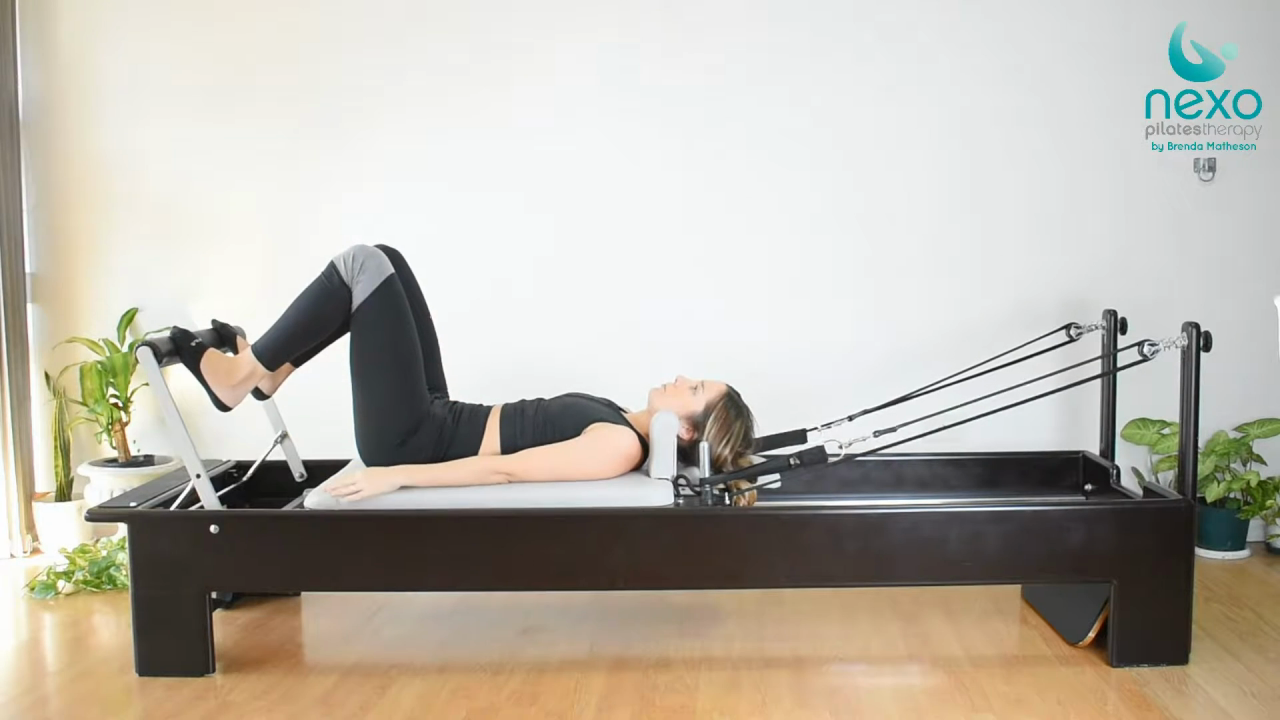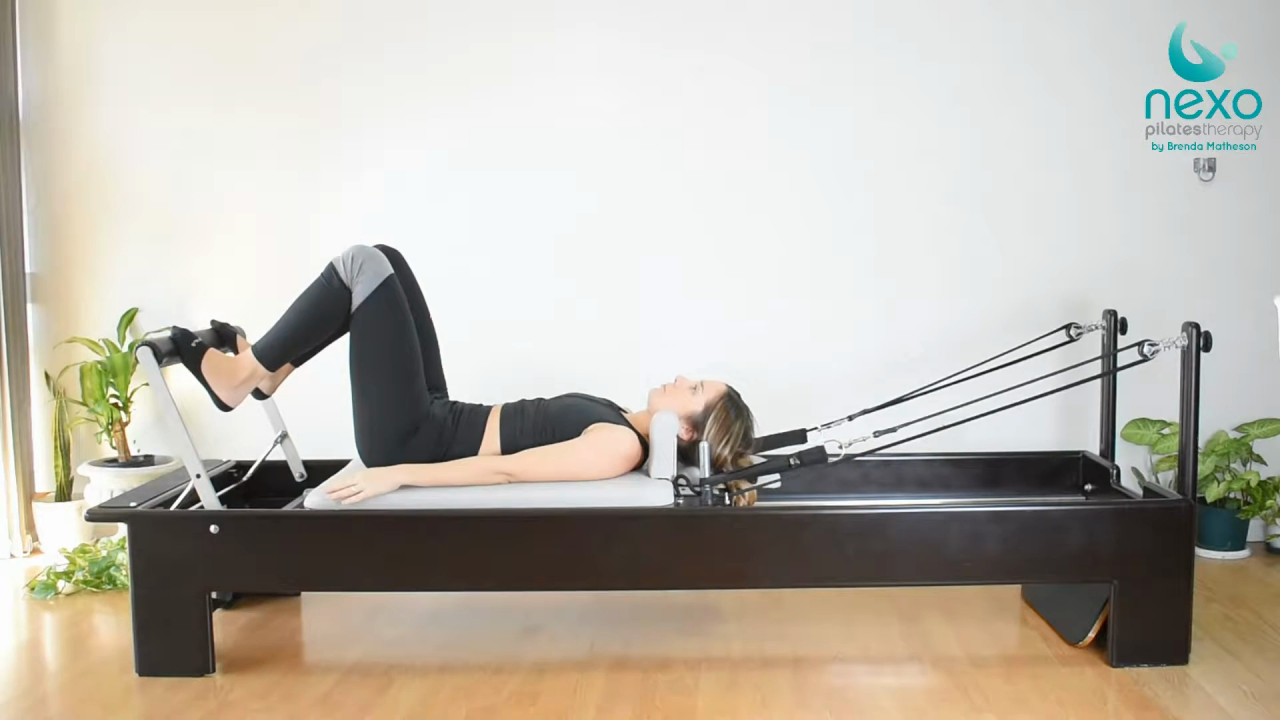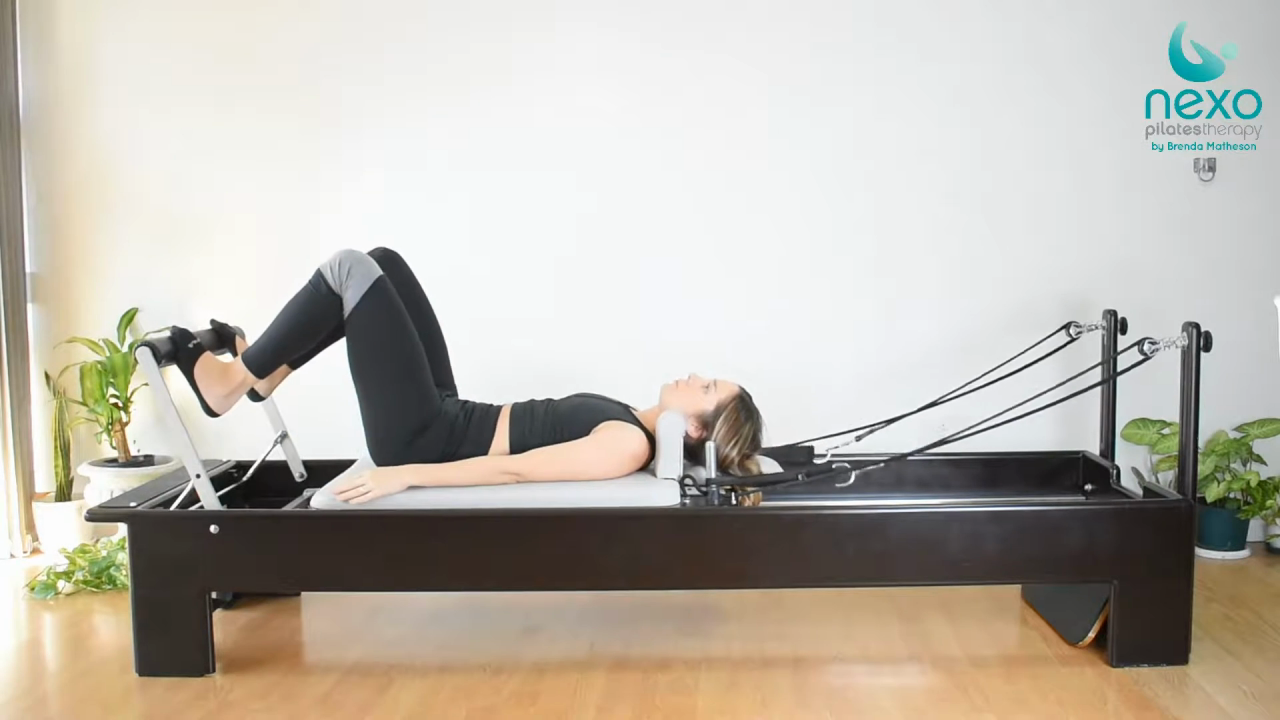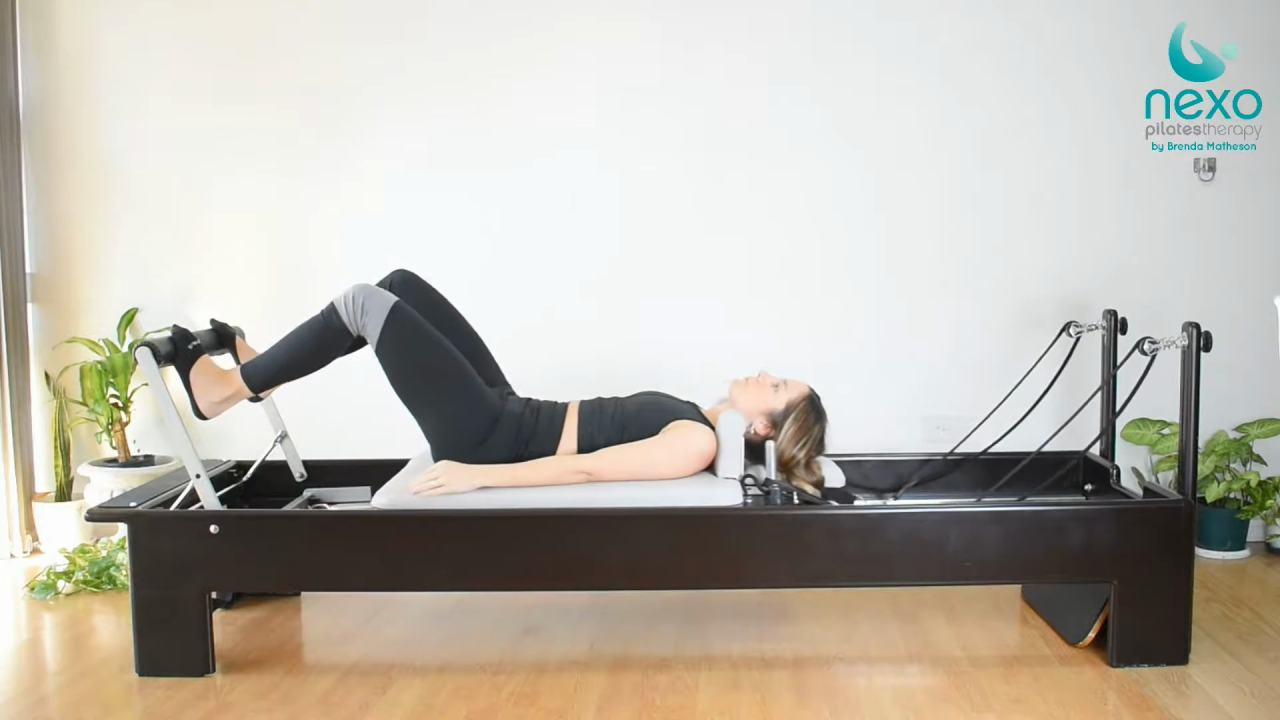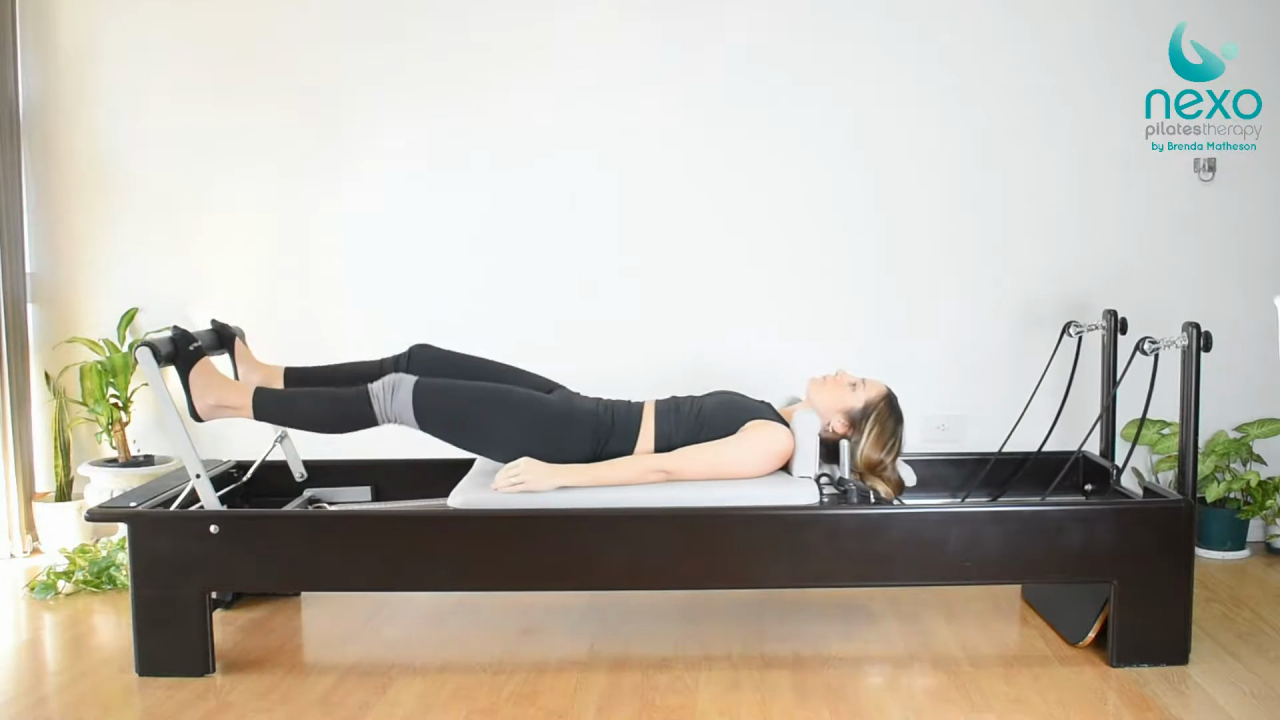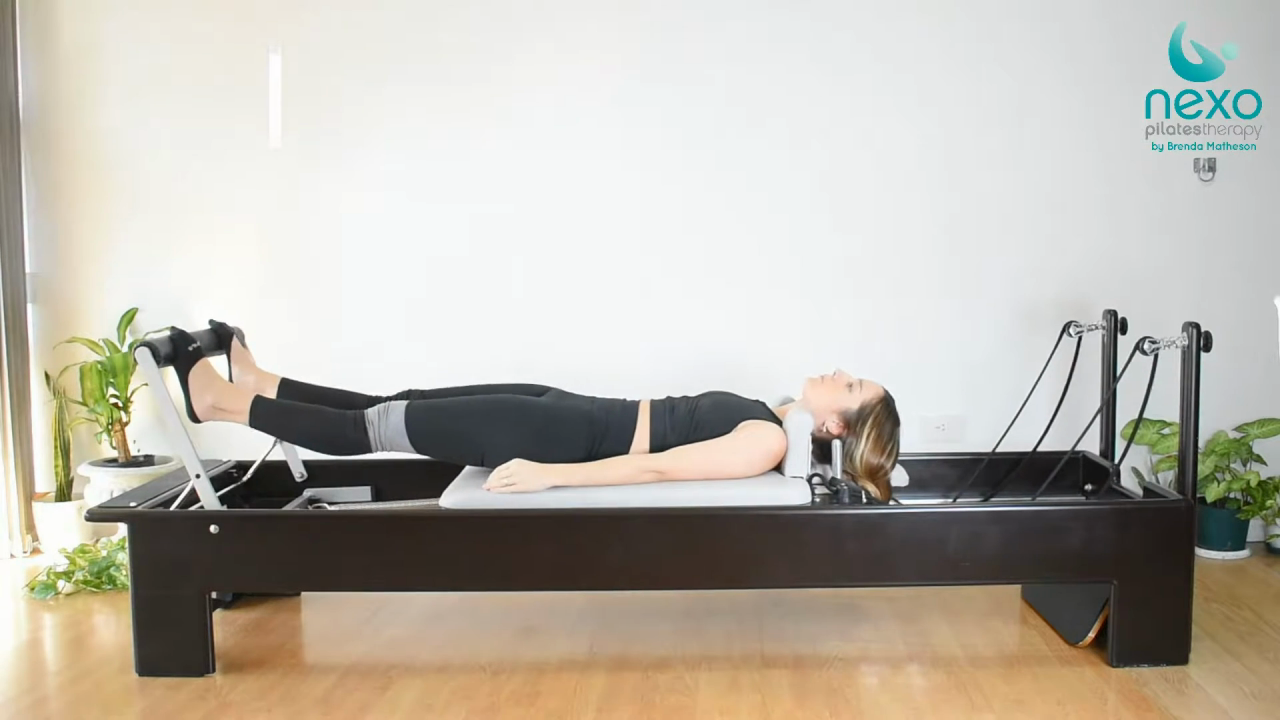
dt=0.4s
person 1, frame 1
left shoulder: (620, 448)
right shoulder: (622, 423)
left elbow: (505, 470)
left wrist: (397, 476)
left hip: (409, 440)
right hip: (438, 420)
left knee: (362, 266)
right knee: (382, 263)
left ankle: (242, 373)
right ankle: (268, 370)
person 1, frame 2
left shoulder: (620, 449)
right shoulder: (622, 423)
left elbow: (506, 471)
left wrist: (396, 475)
left hip: (409, 441)
right hip: (438, 420)
left knee: (362, 265)
right knee: (381, 260)
left ankle: (241, 375)
right ankle: (265, 368)
person 1, frame 3
left shoulder: (629, 447)
right shoulder: (632, 423)
left elbow: (516, 471)
left wrist: (406, 474)
left hip: (422, 440)
right hip: (448, 419)
left knee: (350, 269)
right knee: (380, 264)
left ankle: (233, 381)
right ankle: (264, 371)
person 1, frame 4
left shoulder: (696, 447)
right shoulder: (693, 419)
left elbow: (589, 470)
left wrist: (481, 477)
left hip: (490, 437)
right hip: (510, 415)
left knee: (365, 303)
right knee: (399, 286)
left ankle: (227, 390)
right ankle: (259, 368)
person 1, frame 5
left shoulder: (776, 445)
right shoulder: (768, 417)
left elbow: (666, 468)
left wrist: (560, 474)
left hip: (575, 437)
right hip: (579, 414)
left knee: (396, 396)
right knee: (418, 361)
left ankle: (224, 397)
right ankle: (262, 377)
person 1, frame 6
left shoulder: (767, 445)
right shoulder: (766, 417)
left elbow: (659, 468)
left wrist: (551, 474)
left hip: (566, 438)
right hip: (570, 414)
left knee: (375, 427)
right knee: (391, 409)
left ankle: (222, 399)
right ankle: (256, 384)
